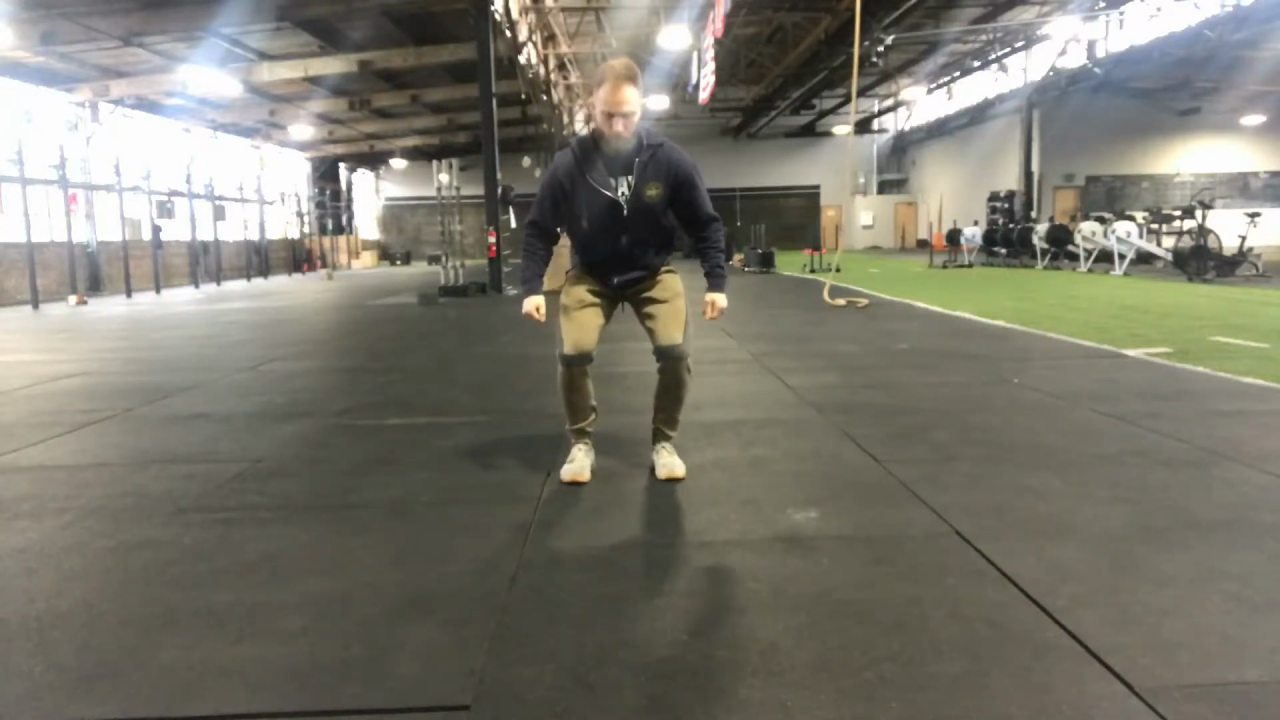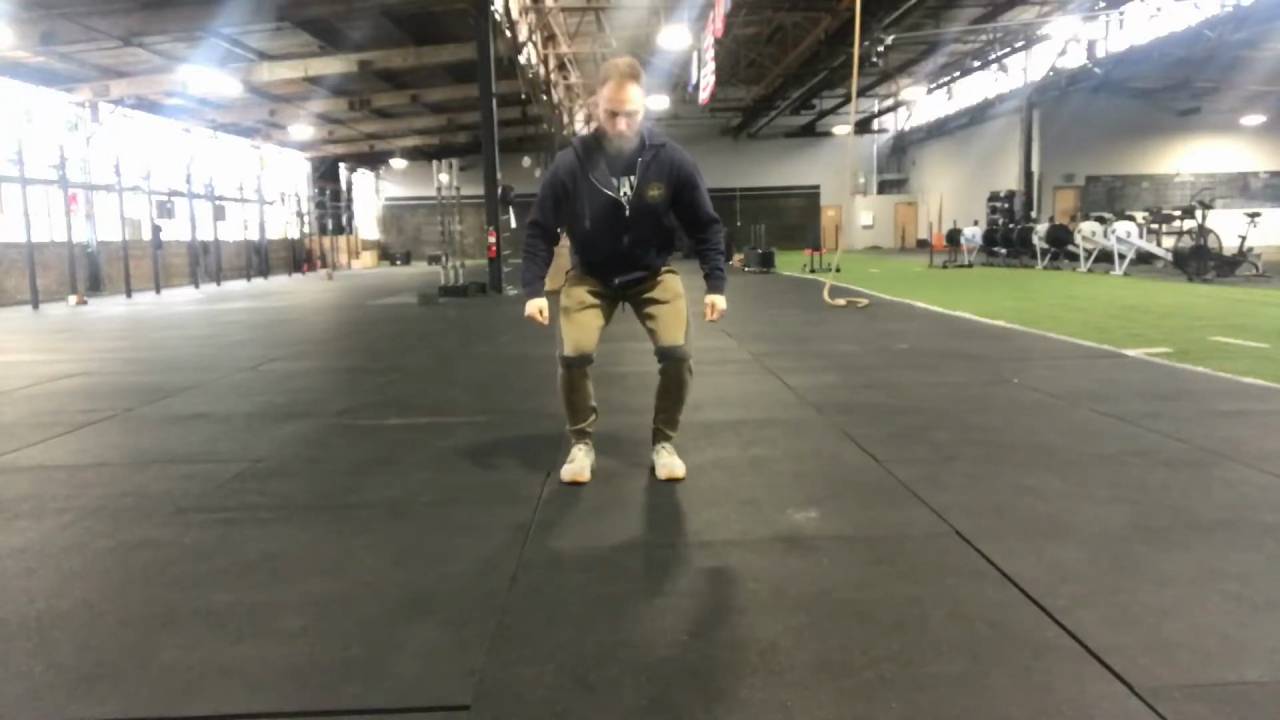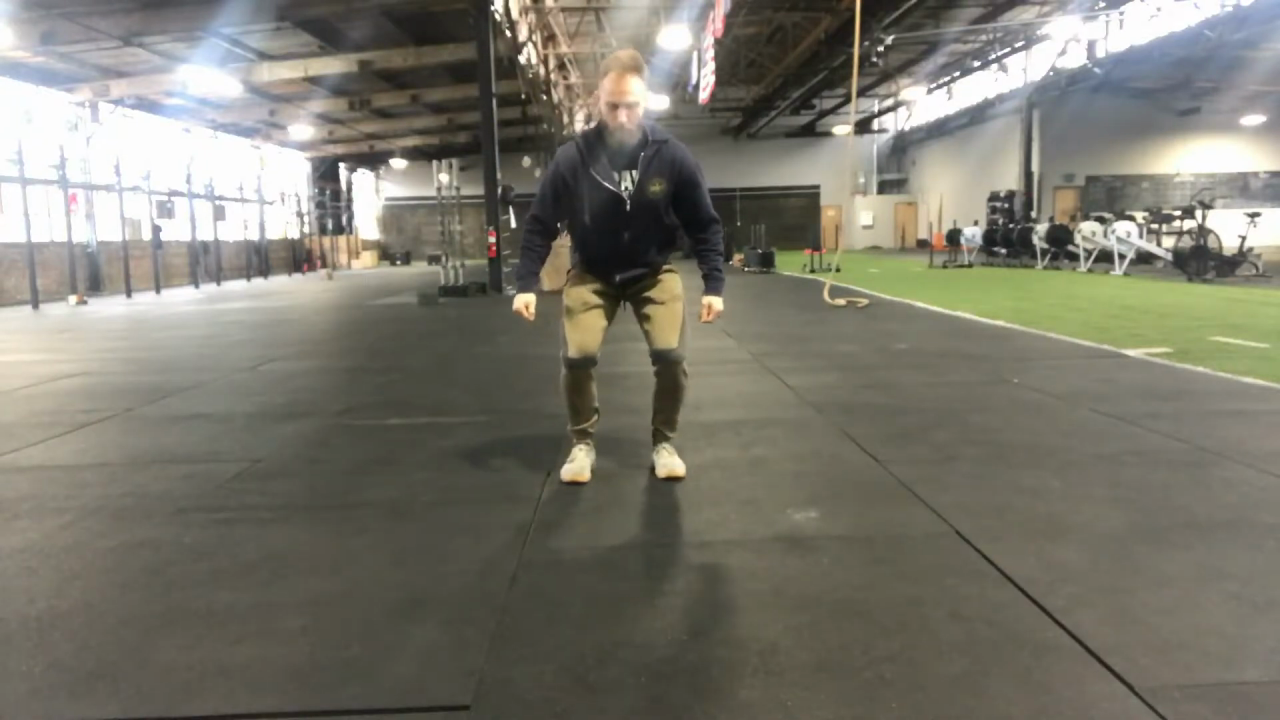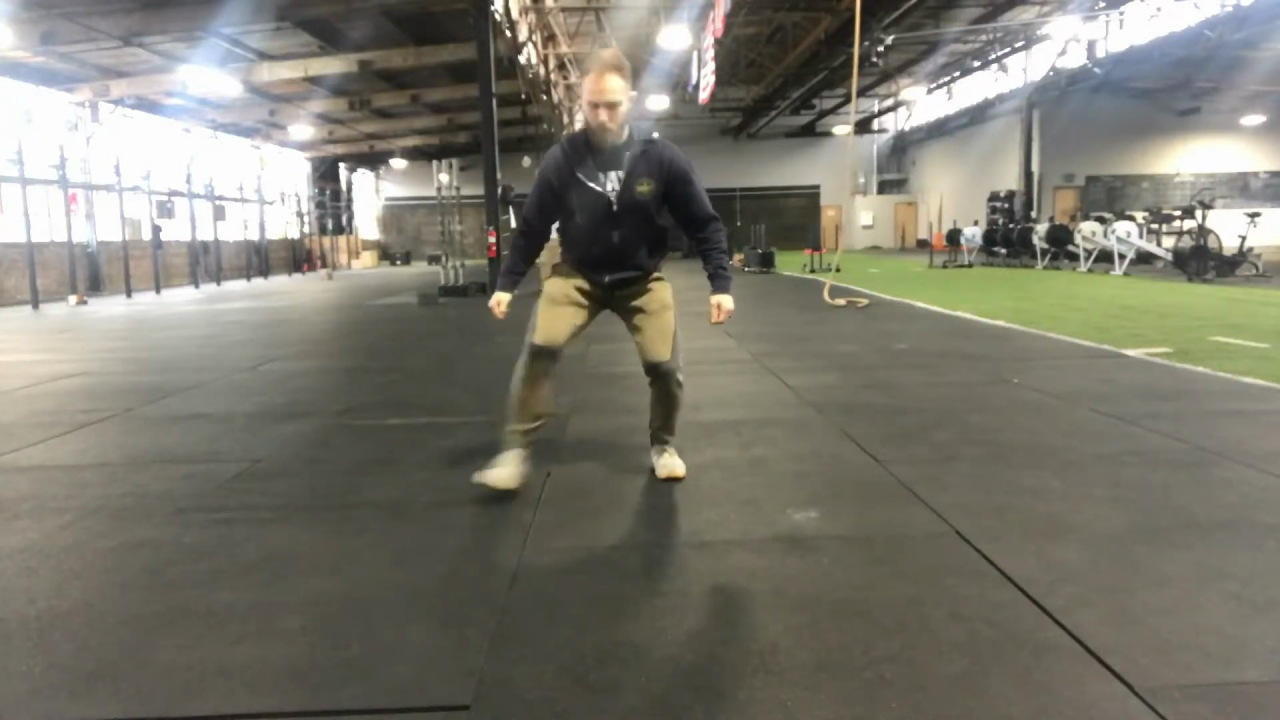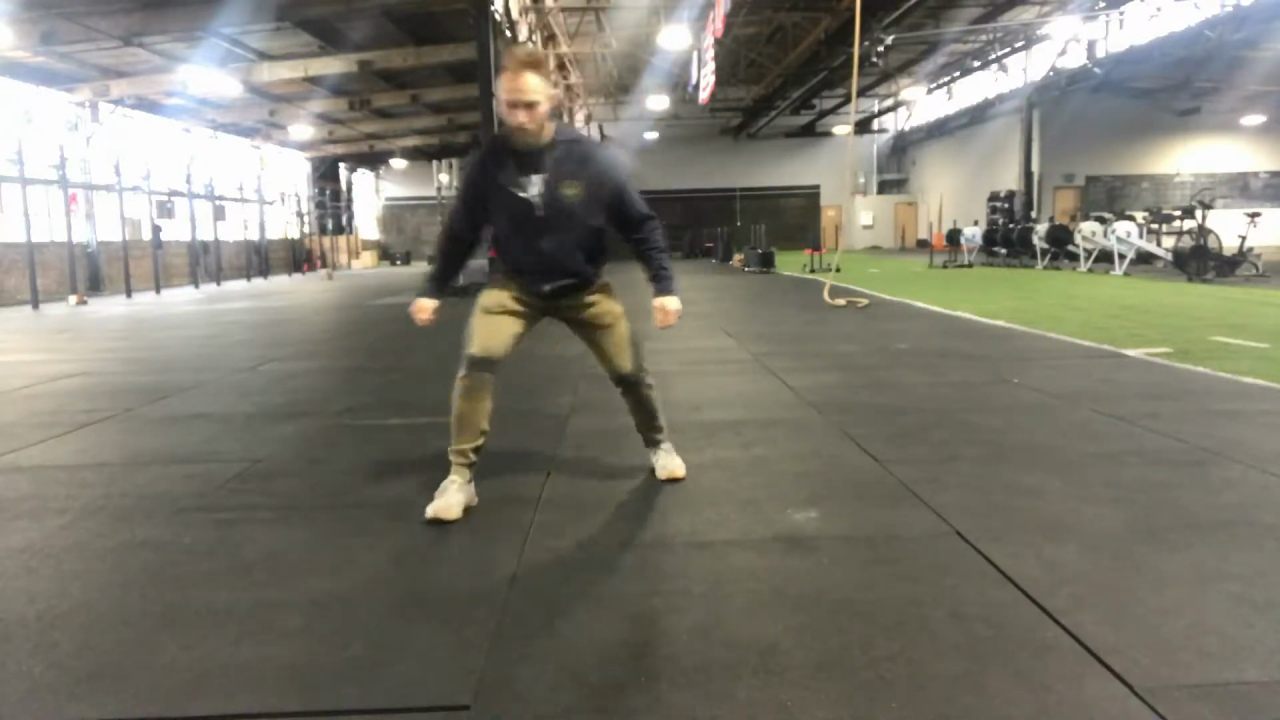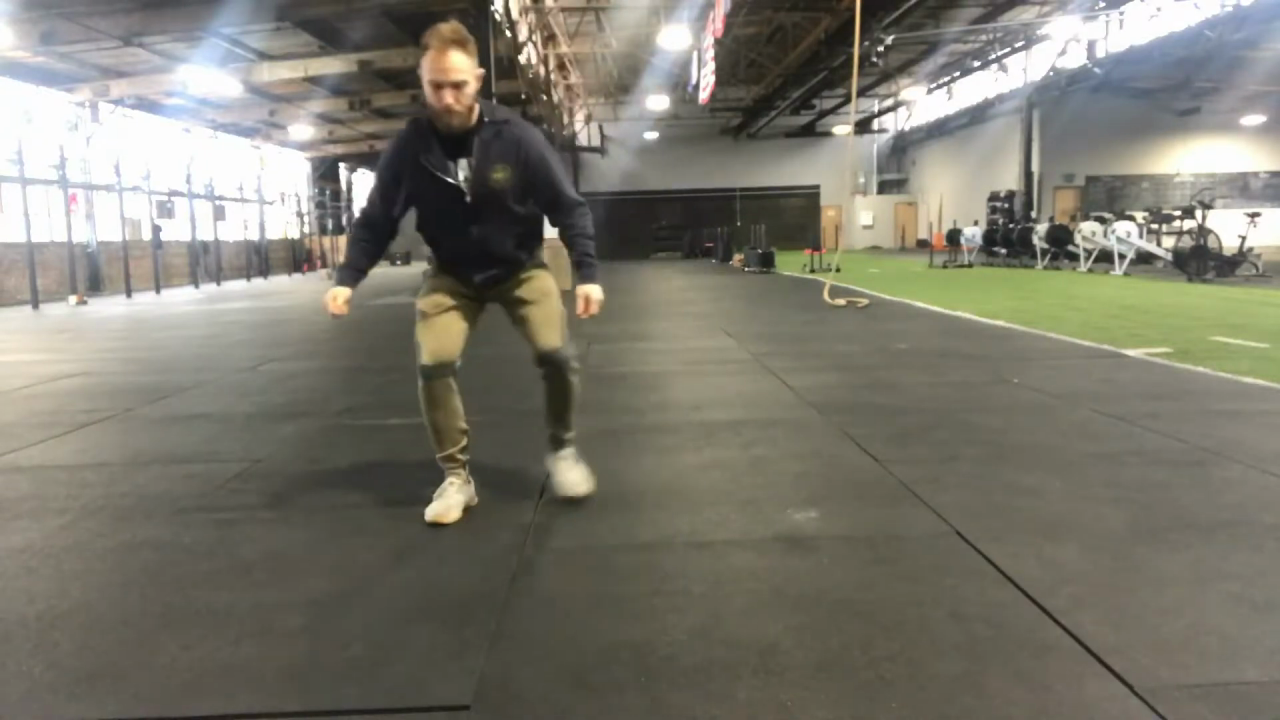
dt=0.3s
person 1, frame 1
left shoulder: (669, 159)
right shoulder: (569, 163)
left elbow: (706, 223)
right elbow: (540, 228)
left wrist: (717, 281)
right wrist: (532, 286)
left hip: (654, 274)
right hip: (590, 276)
left knee: (674, 353)
right knee: (573, 354)
left ankle: (663, 442)
right ankle: (581, 444)
person 1, frame 2
left shoulder: (671, 159)
right shoulder: (571, 163)
left elbow: (705, 226)
right elbow: (541, 229)
left wrist: (716, 283)
right wrist: (533, 289)
left hip: (654, 274)
right hip: (590, 276)
left knee: (677, 354)
right knee: (574, 356)
left ankle: (663, 443)
right ankle: (581, 444)
person 1, frame 3
left shoulder: (673, 156)
right shoulder: (572, 158)
left elbow: (705, 225)
right elbow: (540, 224)
left wrist: (714, 285)
right wrist: (526, 283)
left hip: (654, 273)
right hip: (591, 273)
left knee: (670, 356)
right knee: (578, 357)
left ankle: (663, 443)
right ankle: (582, 444)
person 1, frame 4
left shoulder: (660, 159)
right shoulder: (562, 160)
left elbow: (704, 223)
right elbow: (533, 225)
left wrist: (721, 284)
right wrist: (507, 282)
left hip: (640, 279)
right hip: (577, 274)
left knee: (663, 366)
right knee: (540, 348)
left ankle: (662, 445)
right ankle: (516, 449)
person 1, frame 5
left shoulder: (589, 159)
right shoulder: (487, 164)
left elbow: (640, 223)
right elbow: (460, 232)
left wrist: (664, 286)
right wrist: (433, 289)
left hip: (583, 286)
right hip: (515, 285)
left knee: (630, 373)
right knee: (478, 361)
left ankle: (658, 444)
right ankle: (460, 476)
person 1, frame 6
left shoulder: (517, 138)
right shoulder: (409, 147)
left elbow: (568, 207)
right elbow: (377, 219)
left wrist: (587, 273)
right wrist: (348, 278)
left hip: (521, 269)
right hip: (452, 275)
left knee: (556, 355)
right knee: (435, 365)
left ankle: (563, 449)
right ankle: (457, 477)
